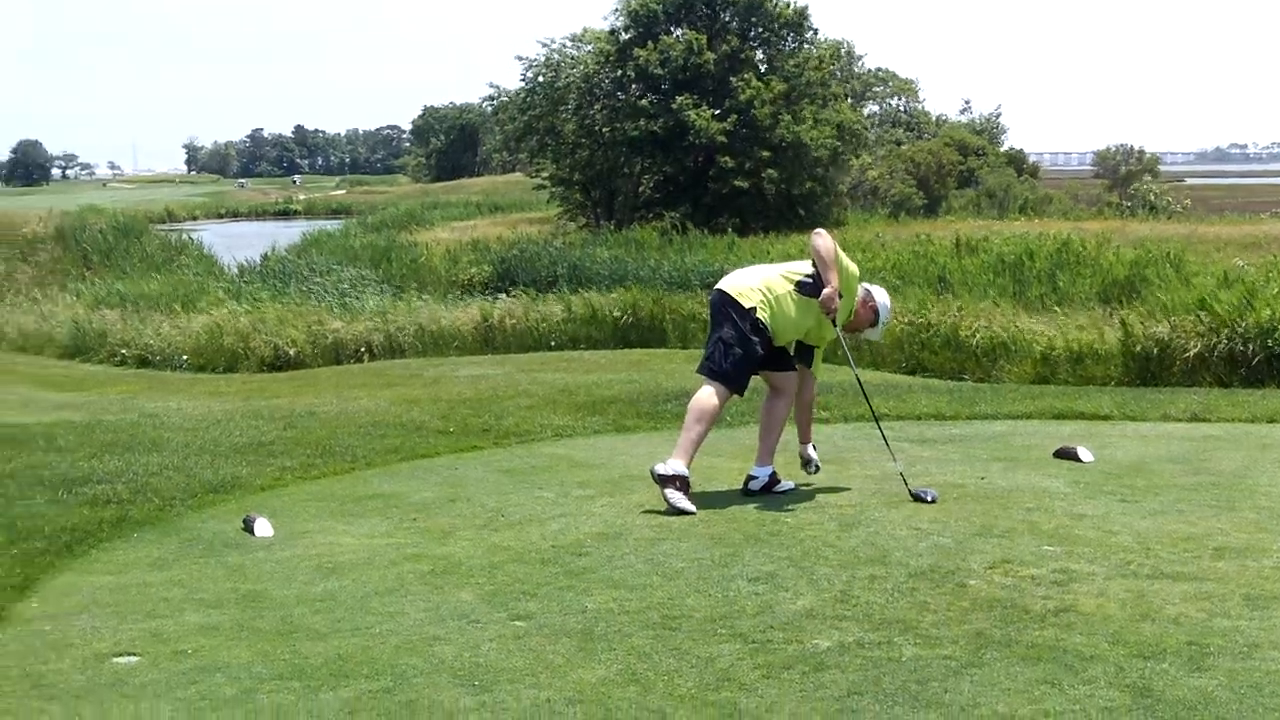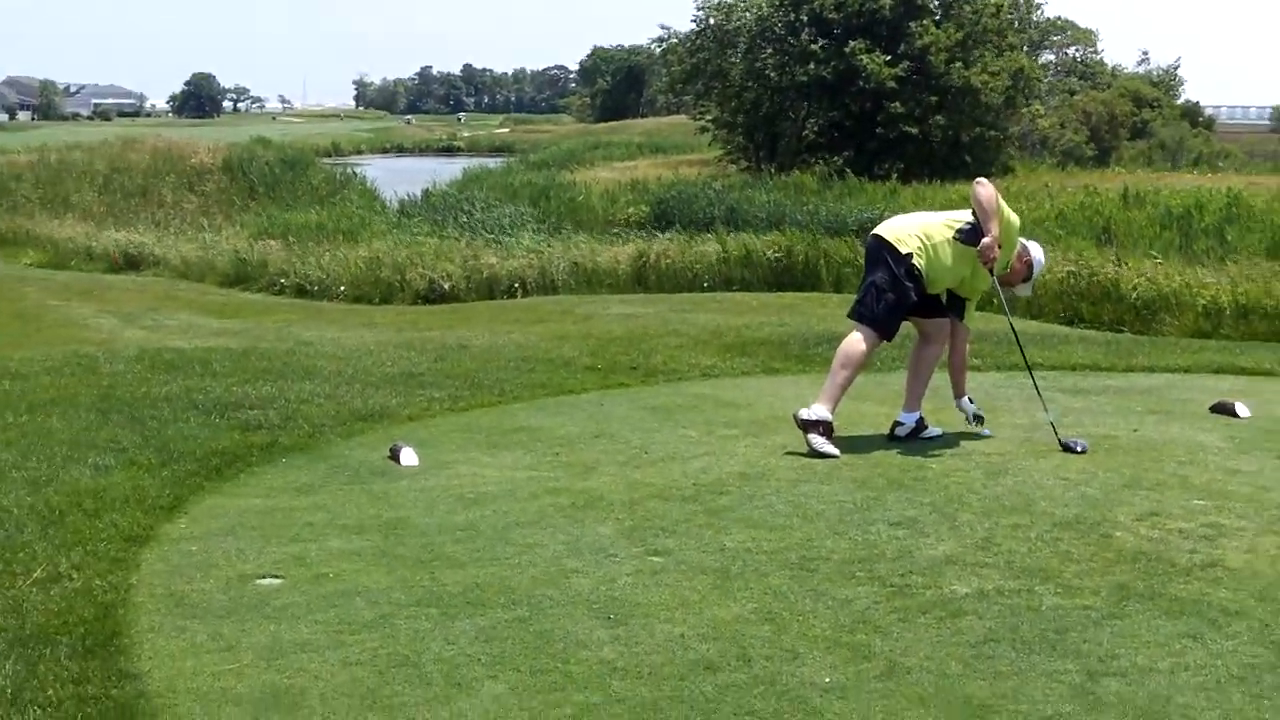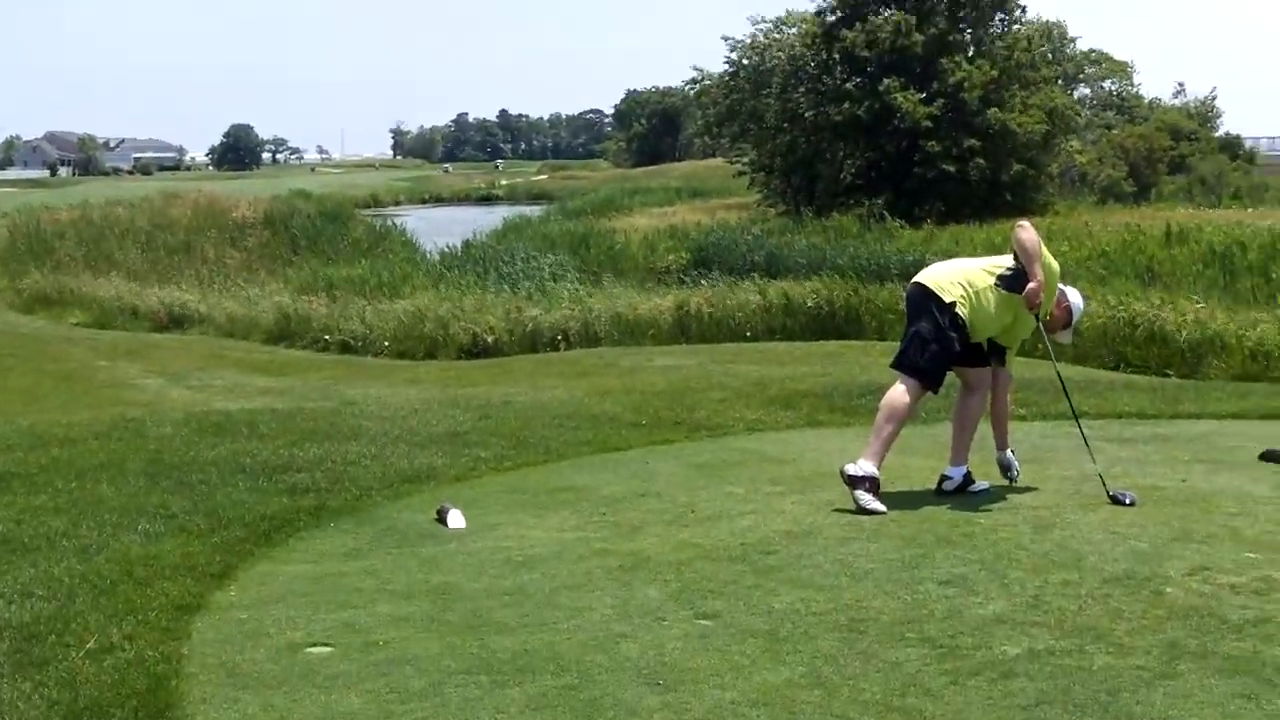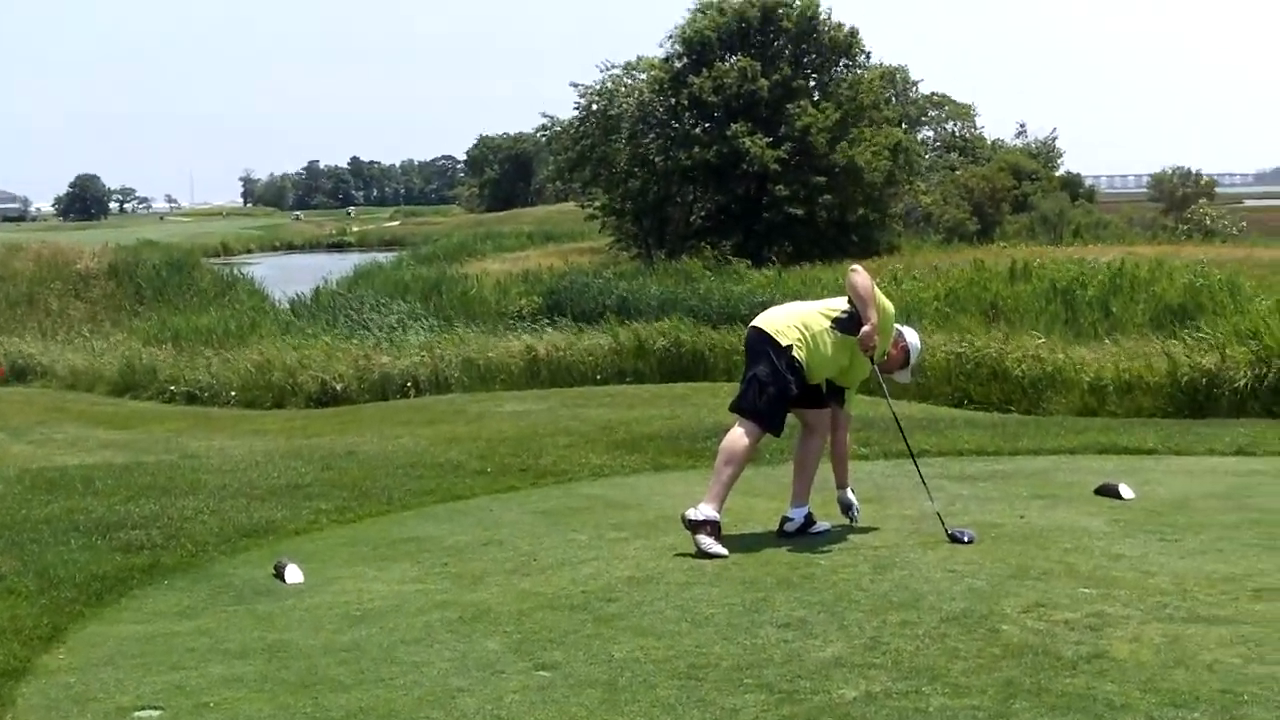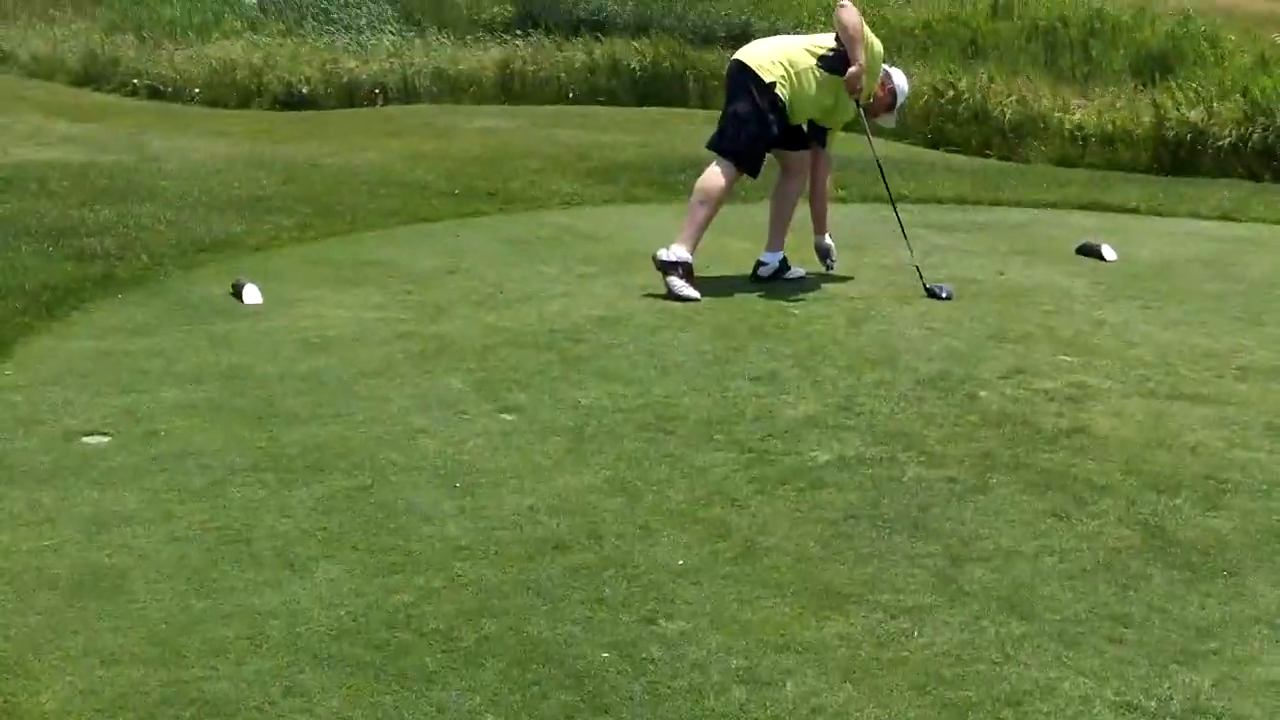
dt=1s
person 1, frame 1
left shoulder: (822, 330)
right shoulder: (849, 278)
left elbow: (805, 389)
right elbow: (818, 235)
left wrist: (805, 444)
right wrist: (831, 286)
right hip: (743, 299)
left knee: (786, 384)
right knee: (720, 386)
left ankle: (761, 474)
right ankle: (674, 471)
person 1, frame 2
left shoulder: (973, 282)
right shoulder: (1009, 229)
left elbow: (958, 342)
right elbow: (980, 185)
left wrist: (962, 399)
right wrist: (991, 236)
right hip: (899, 246)
left knee: (938, 330)
right knee: (870, 332)
left ankle: (909, 420)
right ankle: (818, 416)
person 1, frame 3
left shoulder: (1016, 326)
right shoulder: (1049, 274)
left elbow: (999, 390)
right elbow: (1022, 228)
left wrist: (1003, 450)
right wrist: (1036, 280)
right hip: (940, 294)
left knee: (979, 381)
right knee: (914, 383)
left ankle: (956, 474)
right ankle: (864, 471)
person 1, frame 4
left shoulder: (855, 367)
right shoulder: (885, 316)
left elbow: (839, 431)
right elbow: (855, 272)
left wrist: (843, 490)
right wrist: (870, 324)
right hip: (779, 336)
left knee: (819, 423)
right knee: (752, 427)
left ankle: (797, 516)
right ankle: (705, 515)
person 1, frame 5
left shoulder: (838, 109)
right shoulder: (874, 57)
left elbow: (818, 176)
left wrist: (821, 236)
right wrist: (858, 64)
right hip: (762, 72)
left knee: (798, 165)
right knee: (730, 166)
left ankle: (771, 261)
right ankle: (677, 257)
